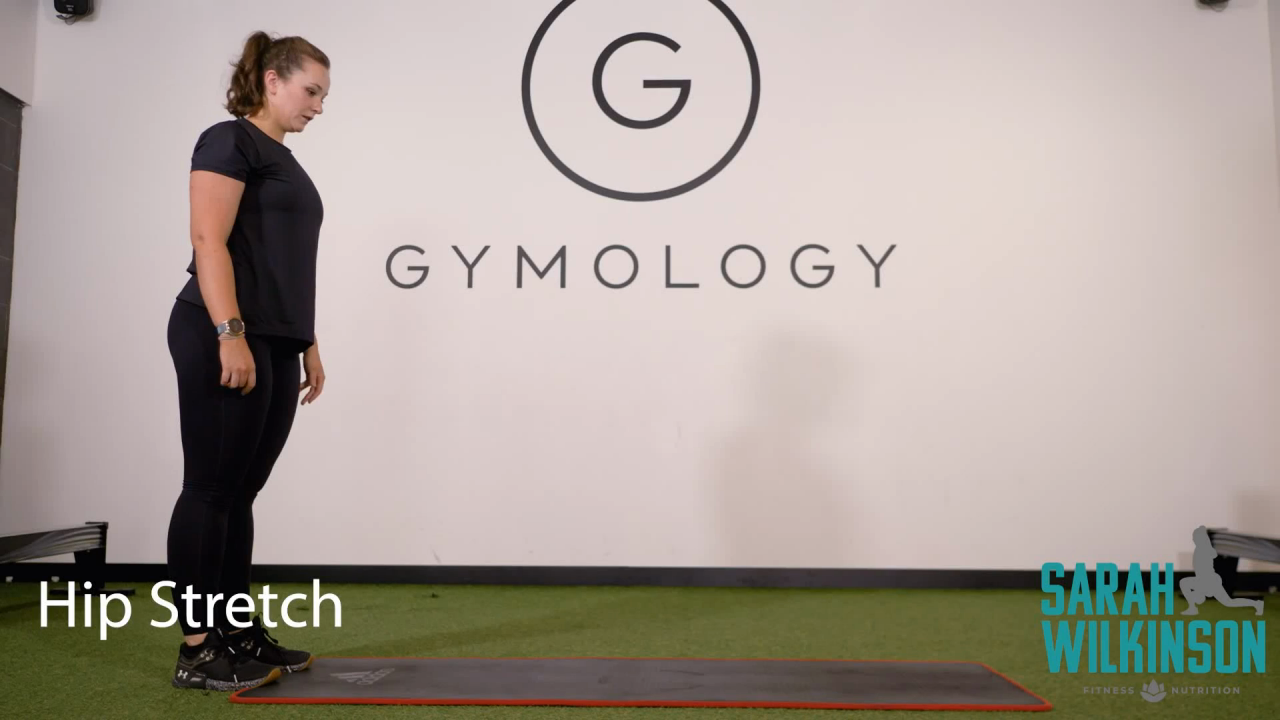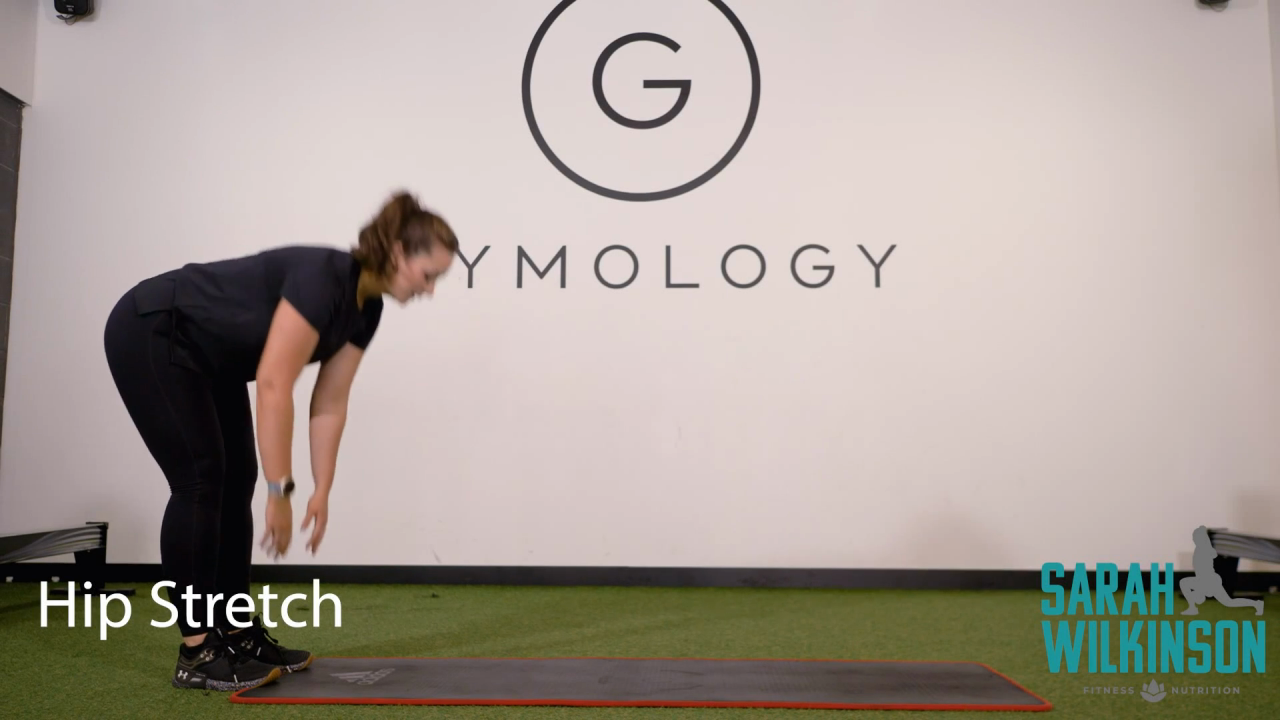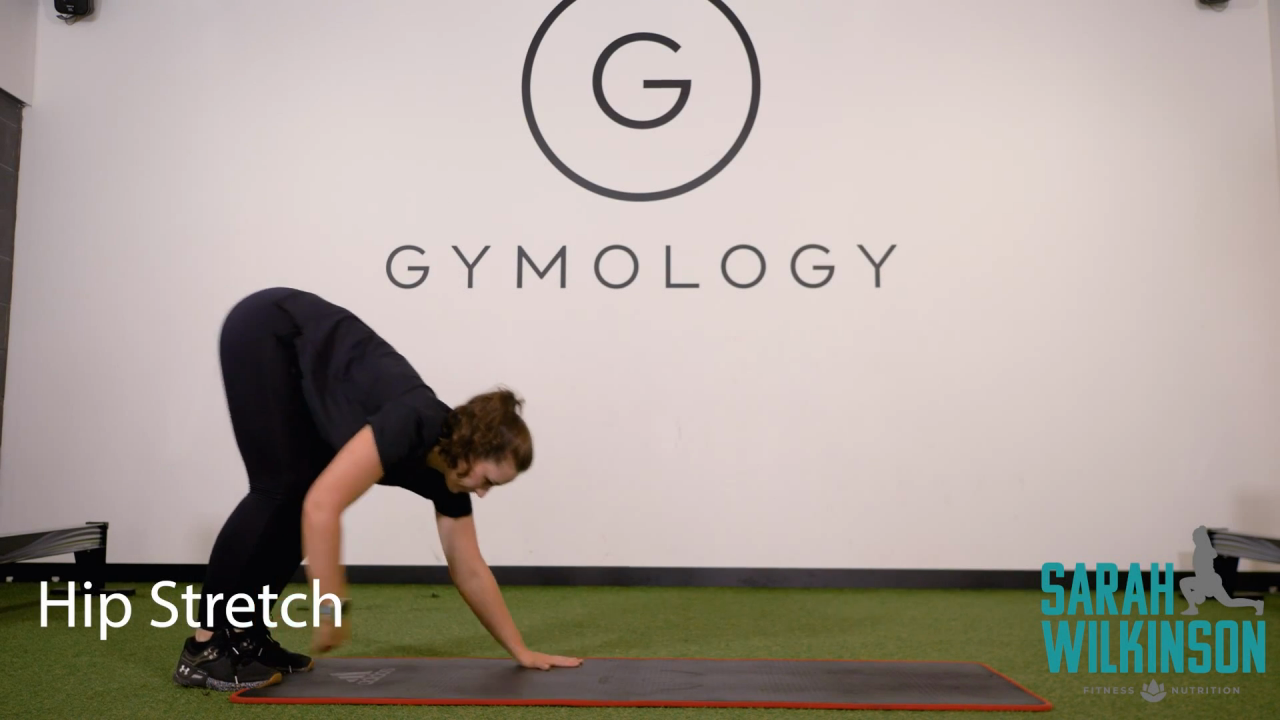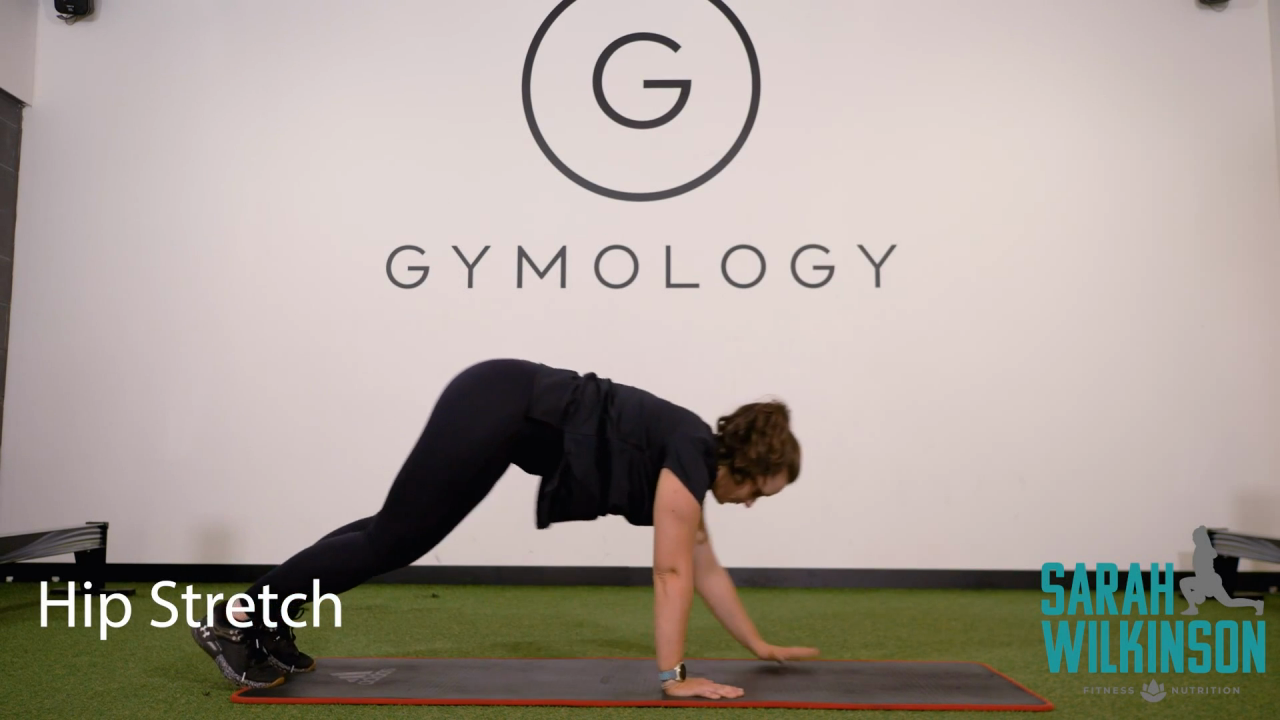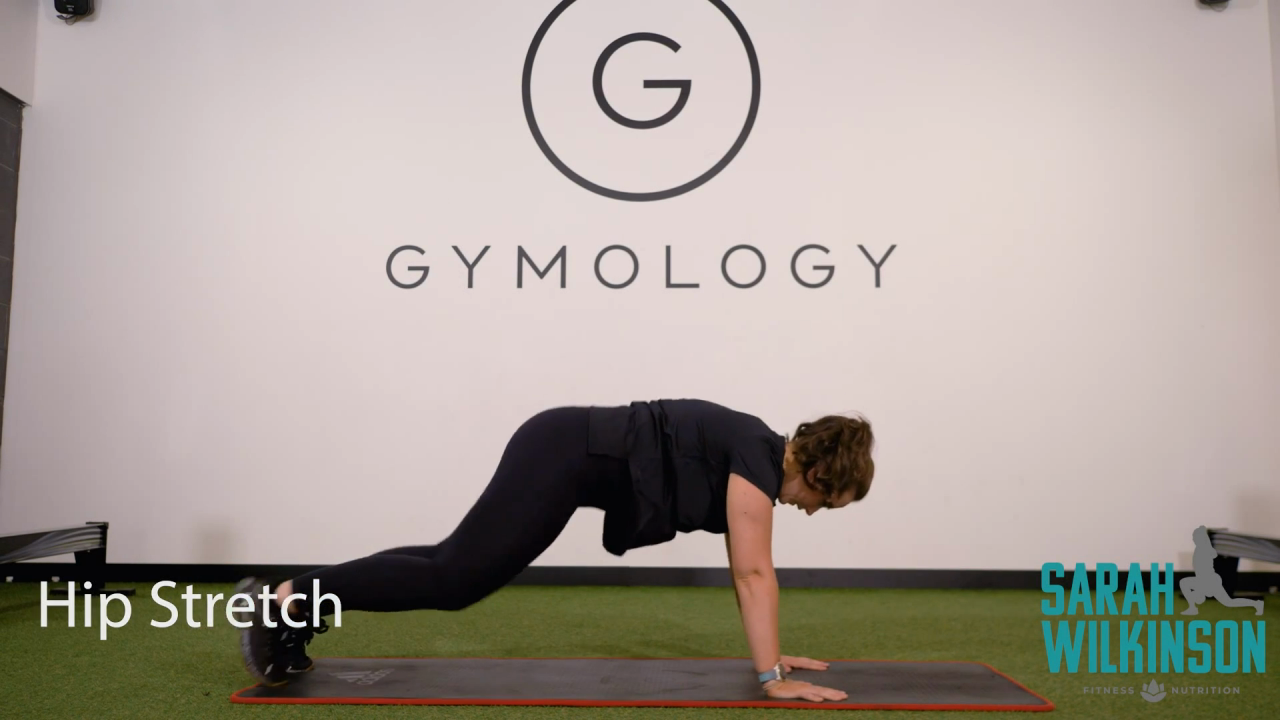
dt=1s
person 1, frame 1
left shoulder: (282, 160)
right shoulder: (229, 142)
right elbow: (209, 243)
left wrist: (307, 346)
right wrist: (230, 334)
left hip: (275, 346)
right hip: (227, 340)
left knee: (241, 491)
right knee: (212, 488)
left ankle: (235, 633)
right ankle: (196, 650)
person 1, frame 2
left shoulder: (367, 307)
right shoulder: (322, 277)
left elbow: (330, 402)
right elbow: (274, 385)
left wrist: (322, 490)
right wrist: (279, 493)
right hip: (149, 334)
left knee: (237, 481)
right knee: (201, 475)
left ankle: (234, 633)
right ankle: (196, 650)
person 1, frame 3
left shoulder: (444, 463)
right shoulder: (412, 427)
left elbow: (470, 570)
right elbow: (321, 507)
left wrist: (521, 651)
right wrist: (334, 608)
left hip: (295, 357)
right hip: (268, 333)
left knee: (296, 490)
right knee: (279, 489)
left ankle: (244, 634)
right ankle: (204, 646)
person 1, frame 4
left shoulder: (688, 463)
right shoulder: (692, 452)
left elbow: (702, 562)
right elbow: (673, 571)
left wrist: (757, 643)
right wrist: (673, 676)
left hip: (509, 413)
right hip: (501, 408)
left knee: (402, 533)
right knee: (396, 535)
left ankle: (268, 622)
right ankle: (233, 620)
person 1, frame 5
left shoulder: (753, 465)
right shoulder: (759, 459)
left elbow: (745, 571)
right elbow: (754, 575)
left wrist: (770, 653)
right wrist: (771, 678)
left hip: (568, 457)
right hip: (564, 455)
left knee: (453, 563)
right knee: (452, 580)
left ankle: (297, 606)
right ankle: (277, 600)
